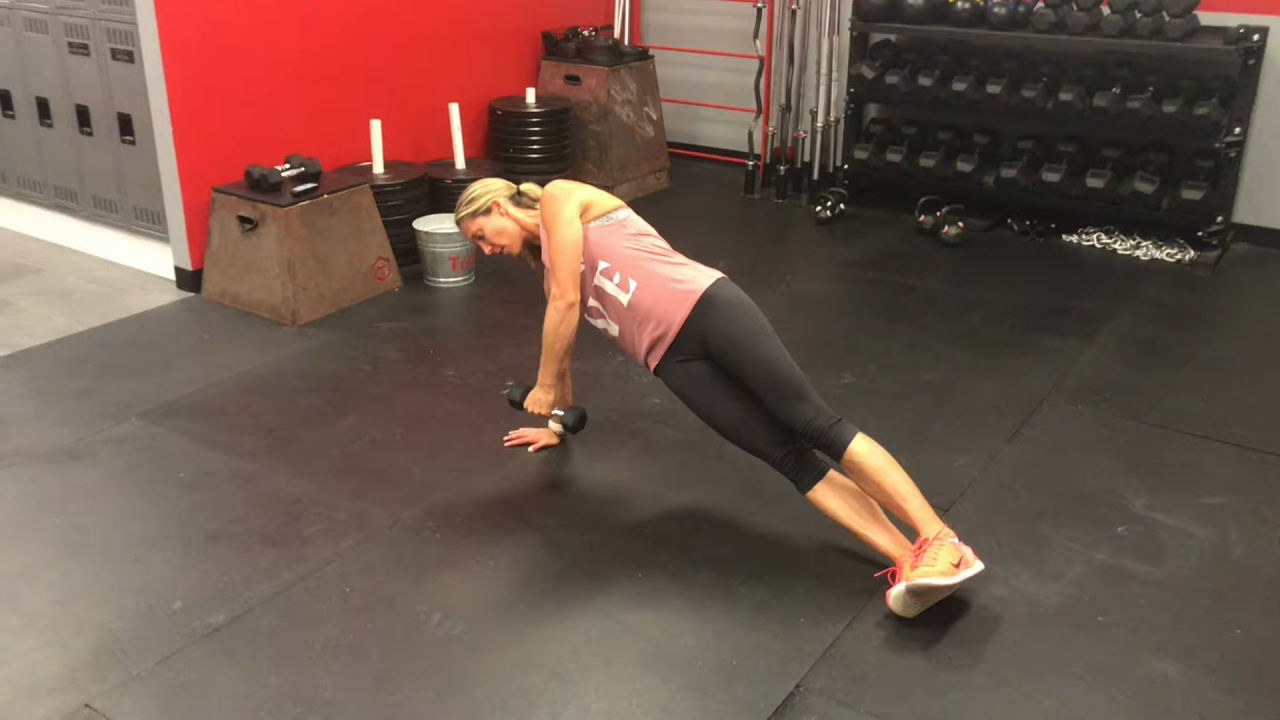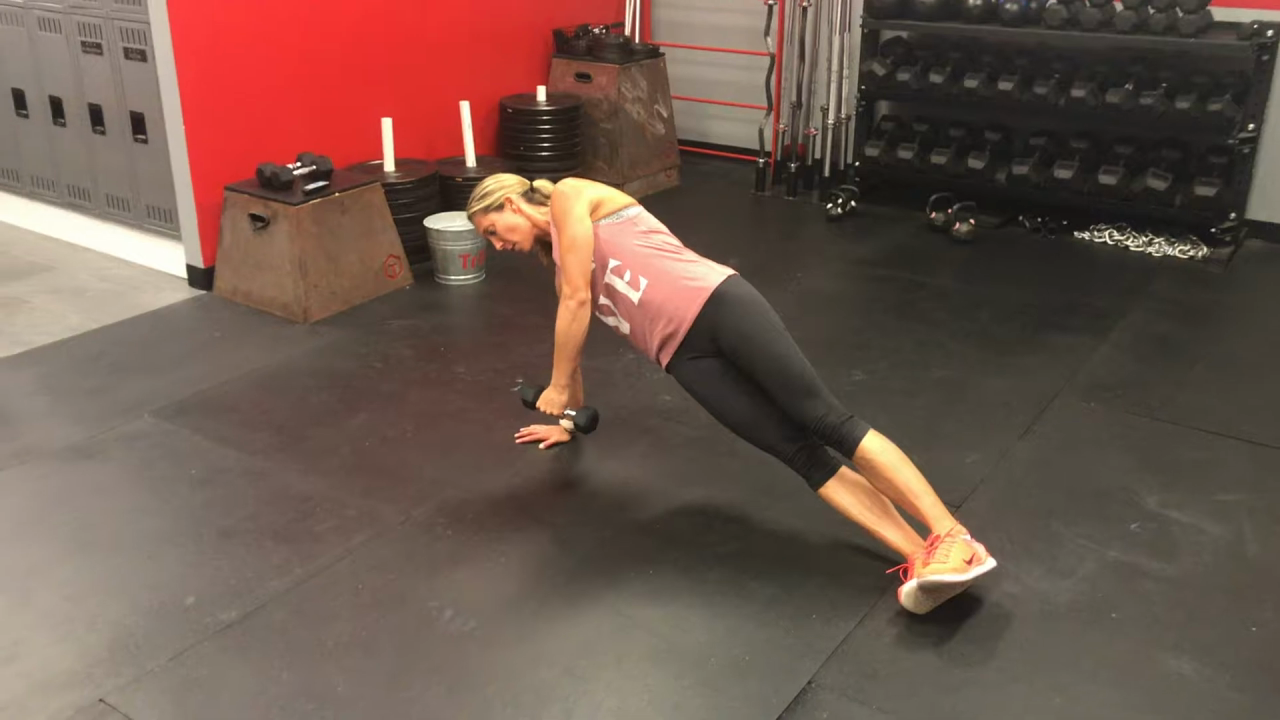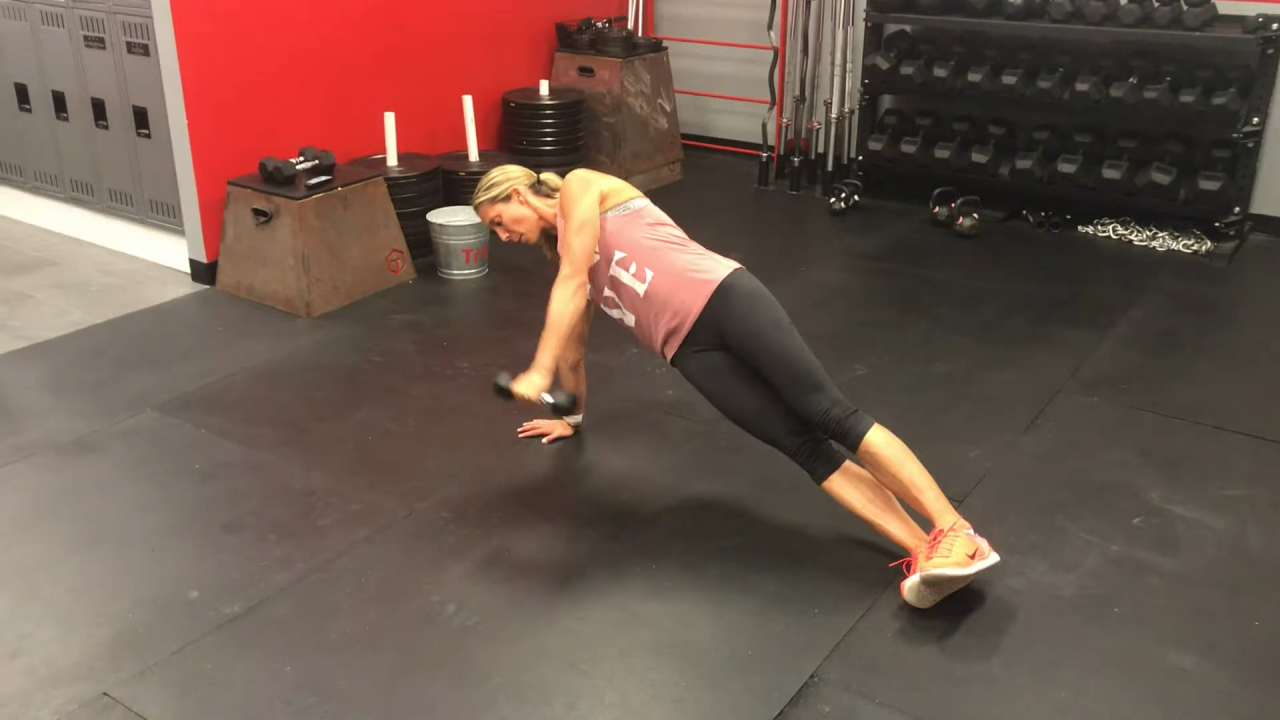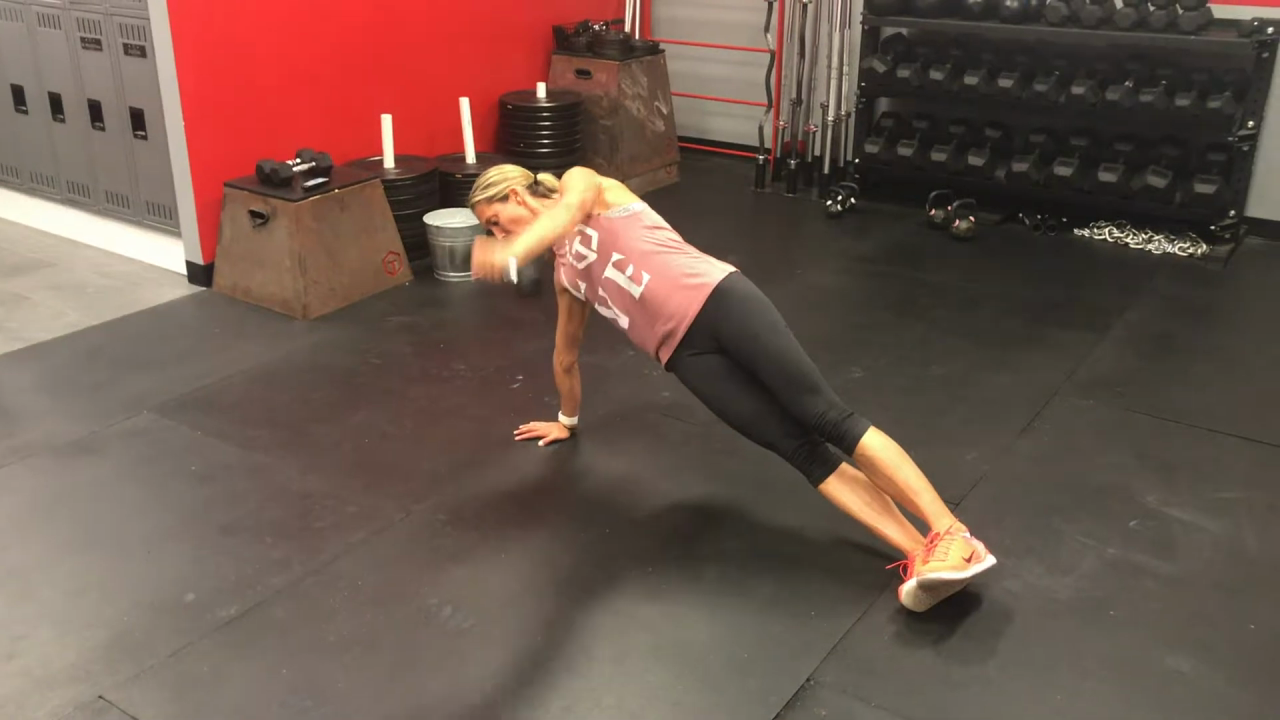
dt=0.3s
person 1, frame 1
left shoulder: (560, 198)
right shoulder: (550, 267)
left elbow: (567, 301)
right elbow: (561, 354)
left wrist: (541, 387)
right wrist: (556, 421)
left hip: (707, 305)
right hip: (674, 355)
left knee: (815, 423)
right knee: (790, 456)
left ankle: (940, 541)
right ankle: (907, 560)
person 1, frame 2
left shoulder: (571, 197)
right shoulder: (559, 262)
left elbow: (577, 301)
right elbow: (570, 347)
left wrist: (557, 388)
right wrist: (569, 419)
left hip: (718, 303)
right hip: (684, 352)
left knee: (826, 420)
right knee: (800, 452)
left ankle: (952, 538)
right ankle: (921, 557)
person 1, frame 3
left shoulder: (581, 188)
right shoulder: (566, 257)
left elbow: (574, 285)
right elbow: (572, 346)
left wrist: (538, 373)
right wrist: (570, 413)
left hip: (723, 296)
right hip: (690, 346)
left knee: (831, 415)
right knee: (805, 448)
left ankle: (955, 532)
right ankle: (922, 552)
person 1, frame 4
left shoulder: (580, 185)
right shoulder: (564, 269)
left elbow: (565, 213)
right elbow: (567, 355)
left wrist: (511, 251)
right wrist: (567, 420)
left hip: (718, 299)
right hip: (684, 349)
left knee: (827, 417)
right knee: (801, 449)
left ankle: (951, 535)
right ankle: (919, 553)
